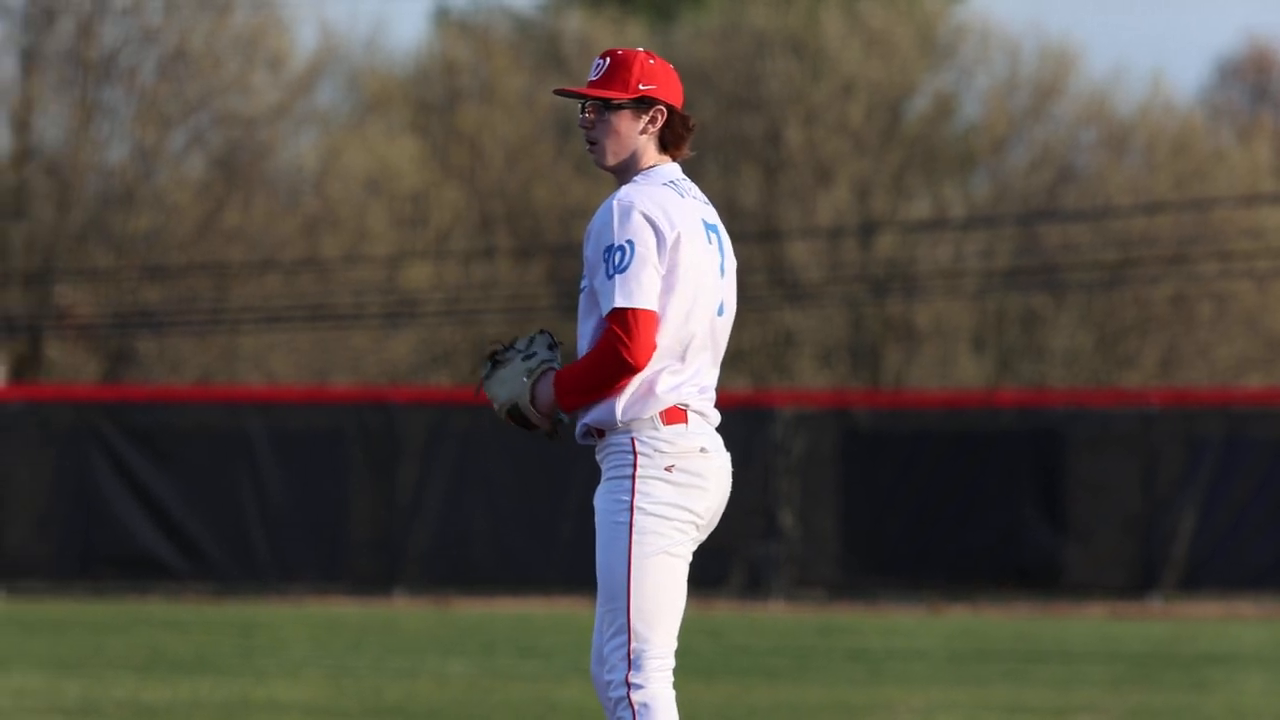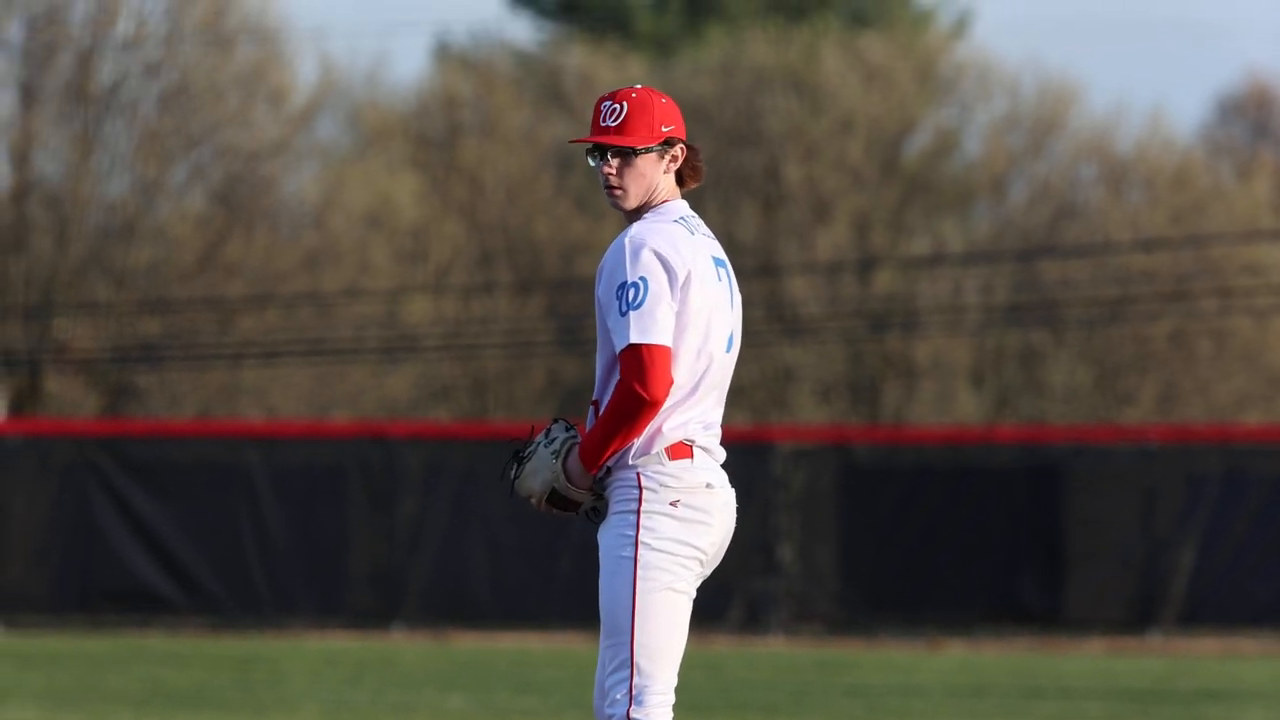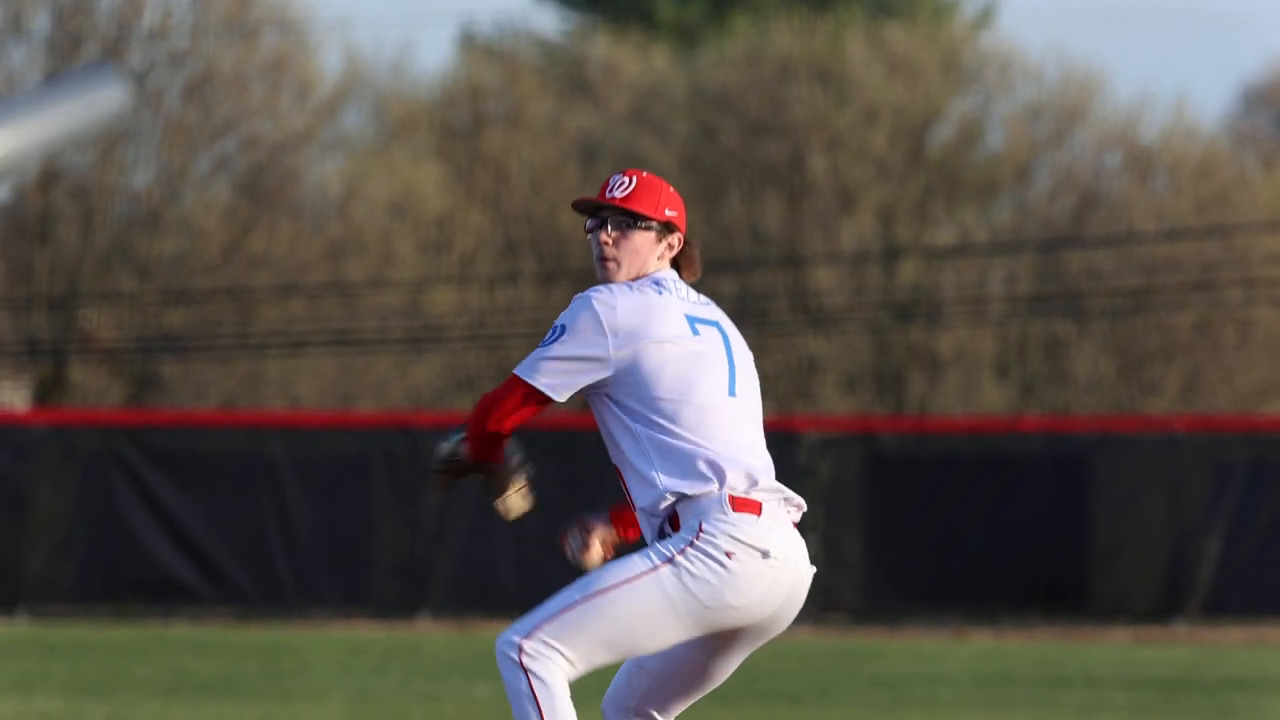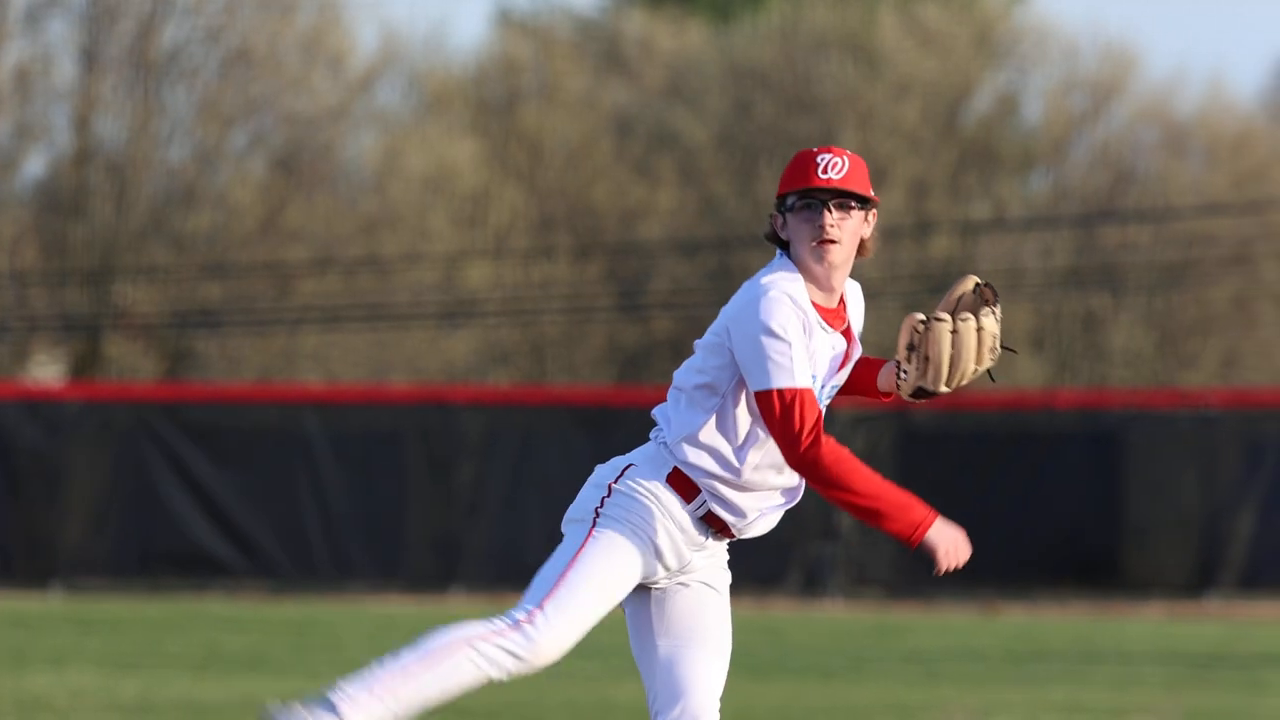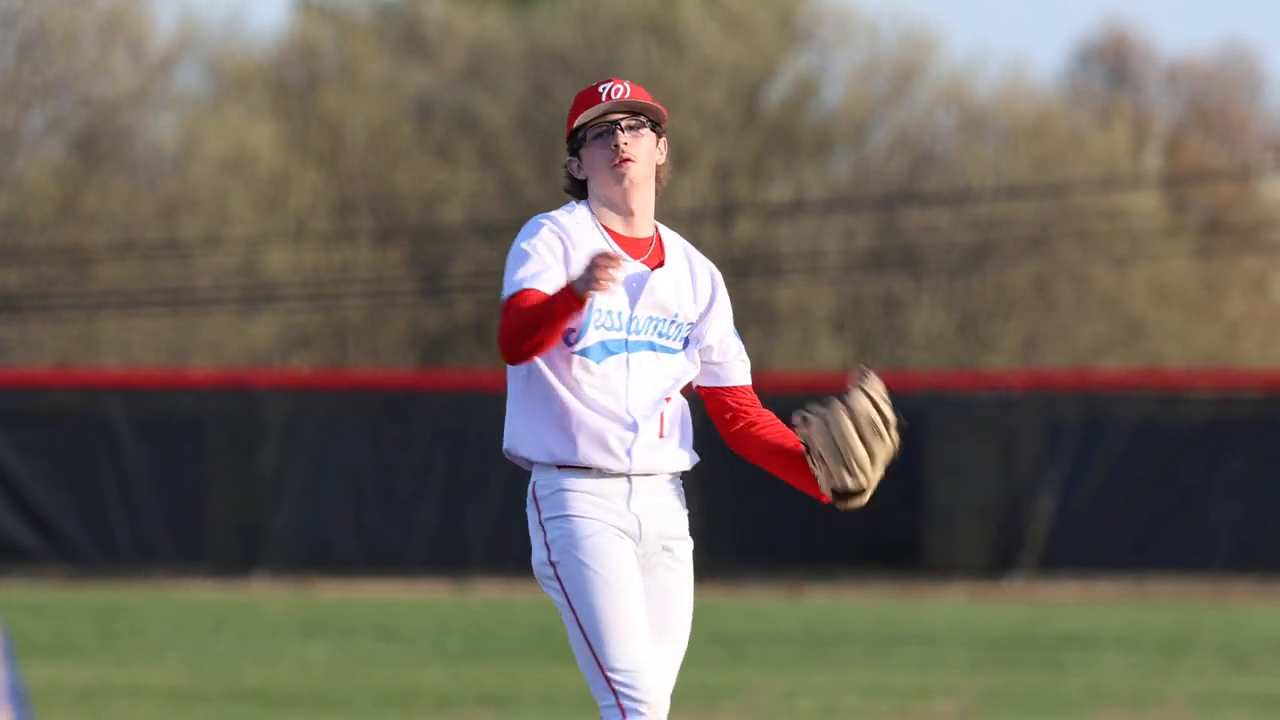
dt=1s
person 1, frame 1
left shoulder: (631, 207)
right shoulder: (698, 210)
left elbow: (629, 346)
left wrist: (556, 393)
right wrist: (571, 369)
left hip: (653, 455)
right hip: (696, 449)
right knee: (618, 665)
person 1, frame 2
left shoulder: (642, 245)
right shoulder: (705, 245)
left elbow: (647, 384)
left wrist: (586, 459)
right wrist: (597, 449)
left hip: (657, 494)
right hip: (703, 489)
person 1, frame 3
left shoulder: (606, 310)
right shoulder: (713, 325)
left elbow: (500, 409)
left wrist: (482, 450)
right wrist: (616, 526)
left hip: (730, 558)
left knee: (523, 652)
person 1, frame 4
left shoulder: (850, 300)
right shoulder: (773, 305)
right elbow: (805, 448)
left wrist: (884, 377)
right wrist: (923, 524)
left hip: (700, 548)
right hip: (645, 510)
right knee: (525, 641)
person 1, frame 5
left shoulder: (698, 276)
right shoulder: (554, 239)
left elbow: (738, 418)
right elbow: (515, 342)
left wrist: (816, 472)
right wrist: (578, 289)
left hip: (664, 511)
right hip: (578, 506)
